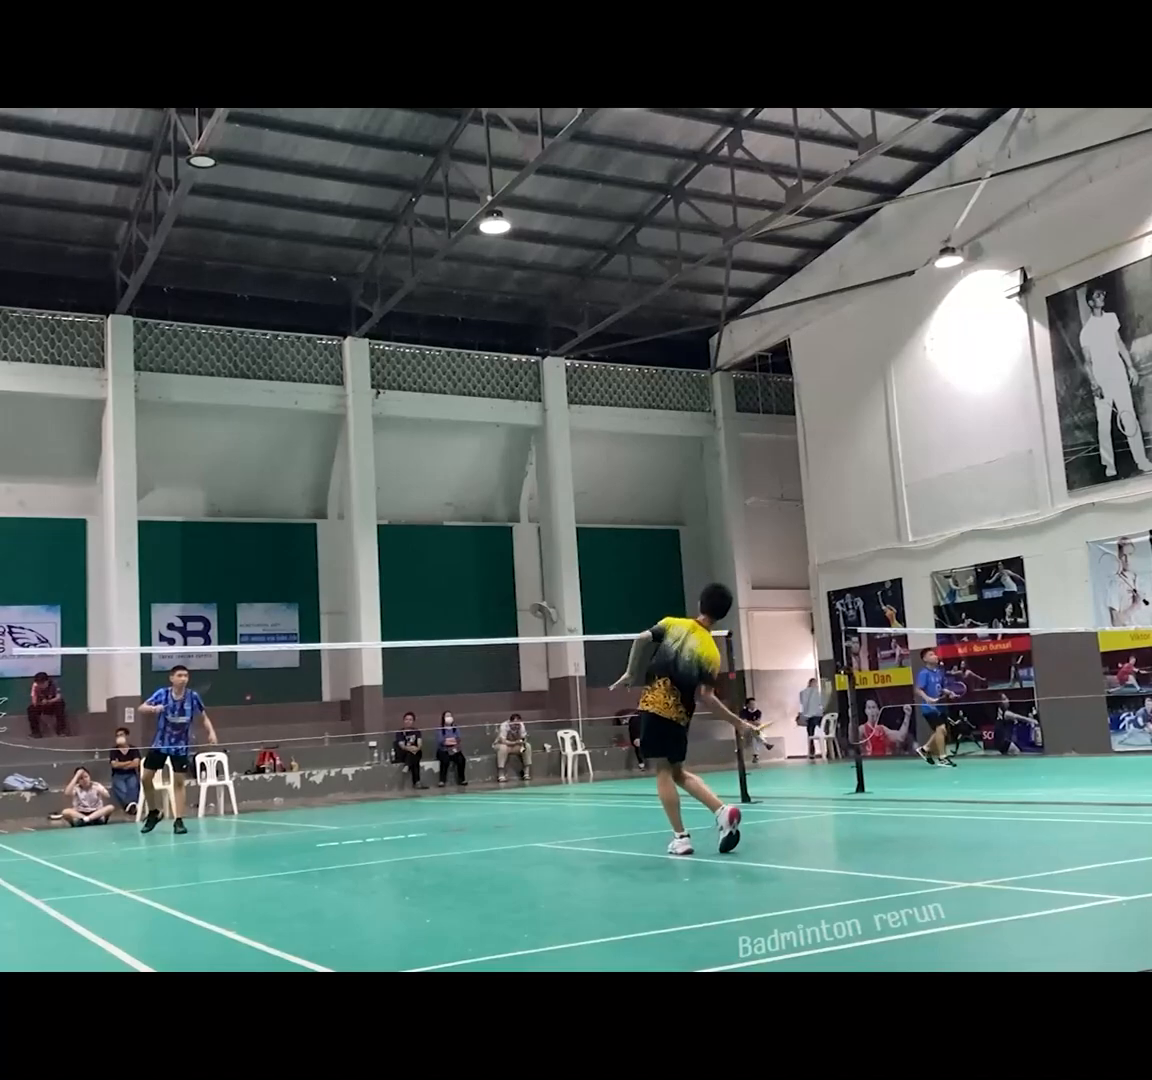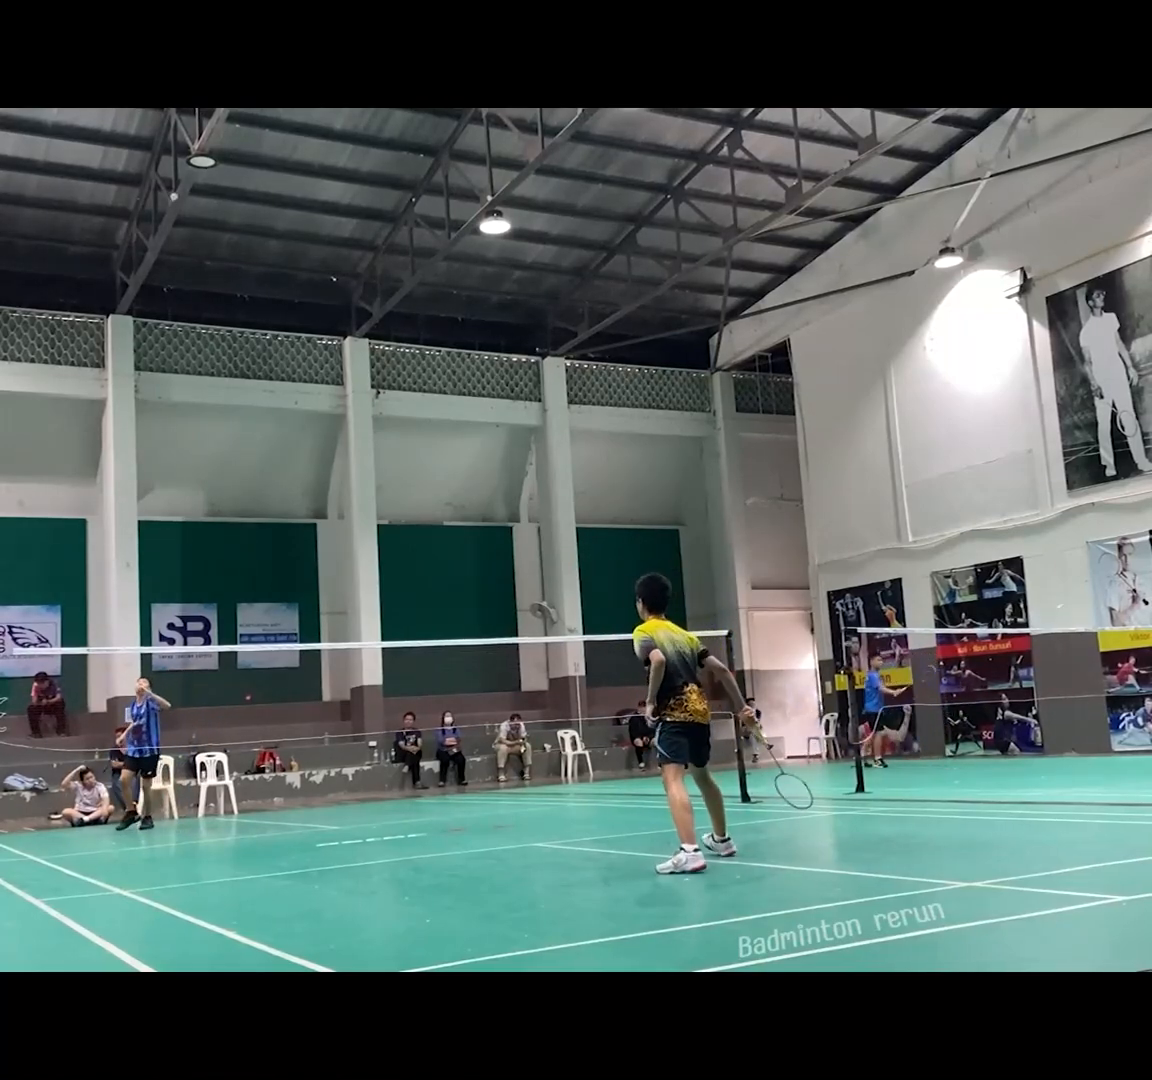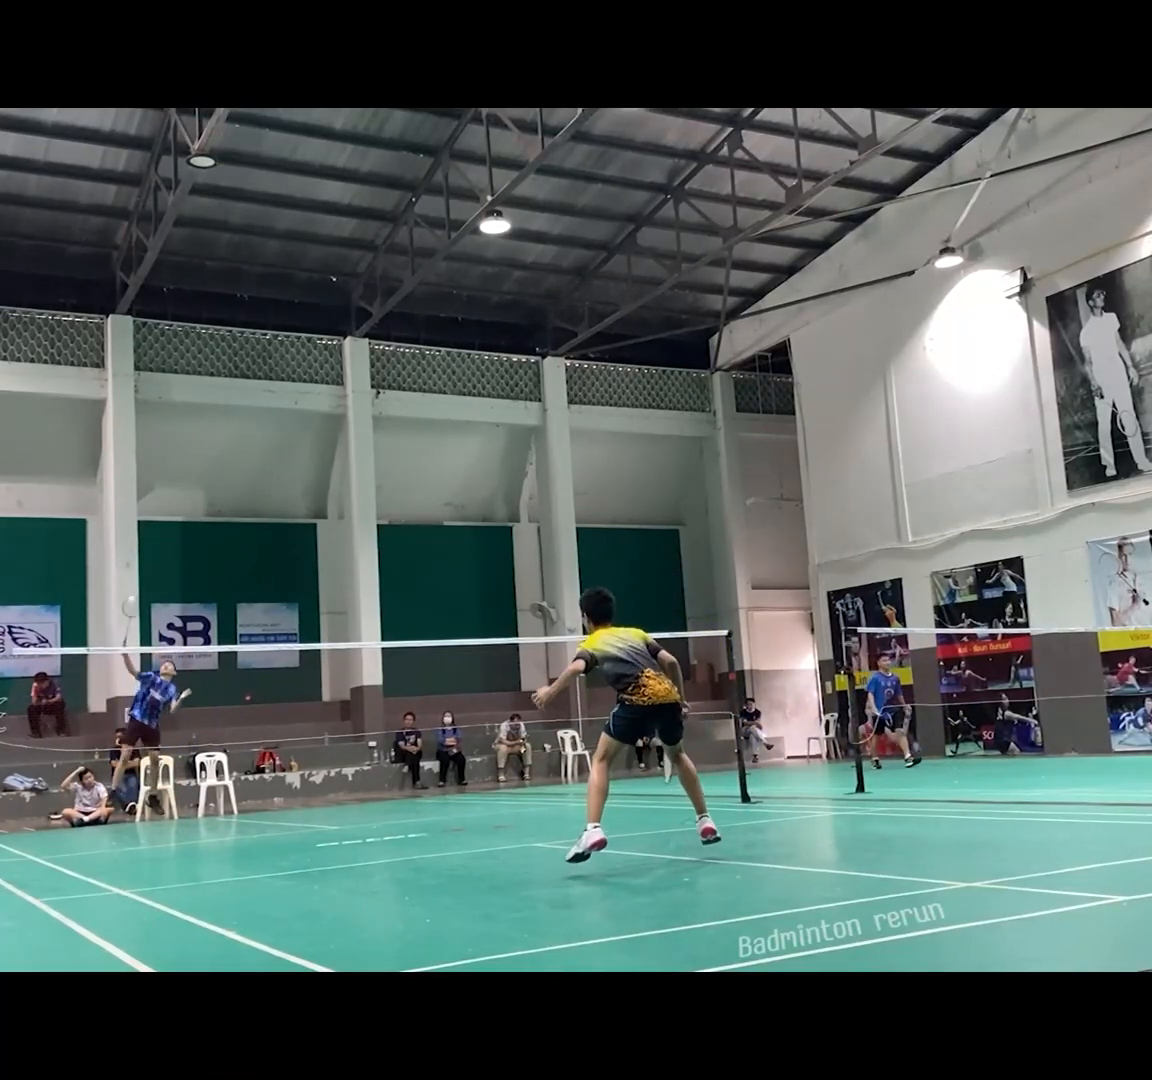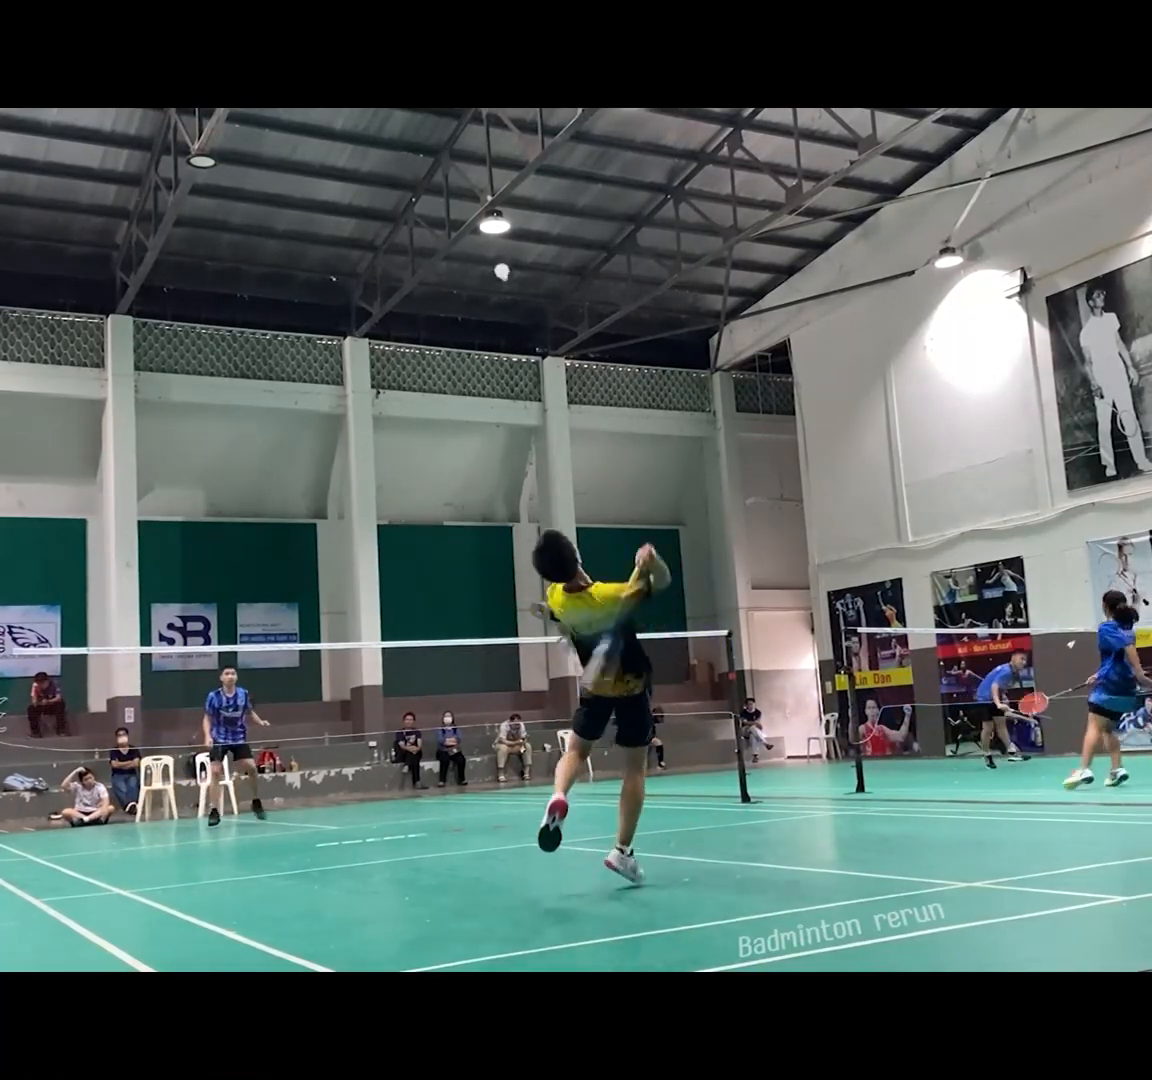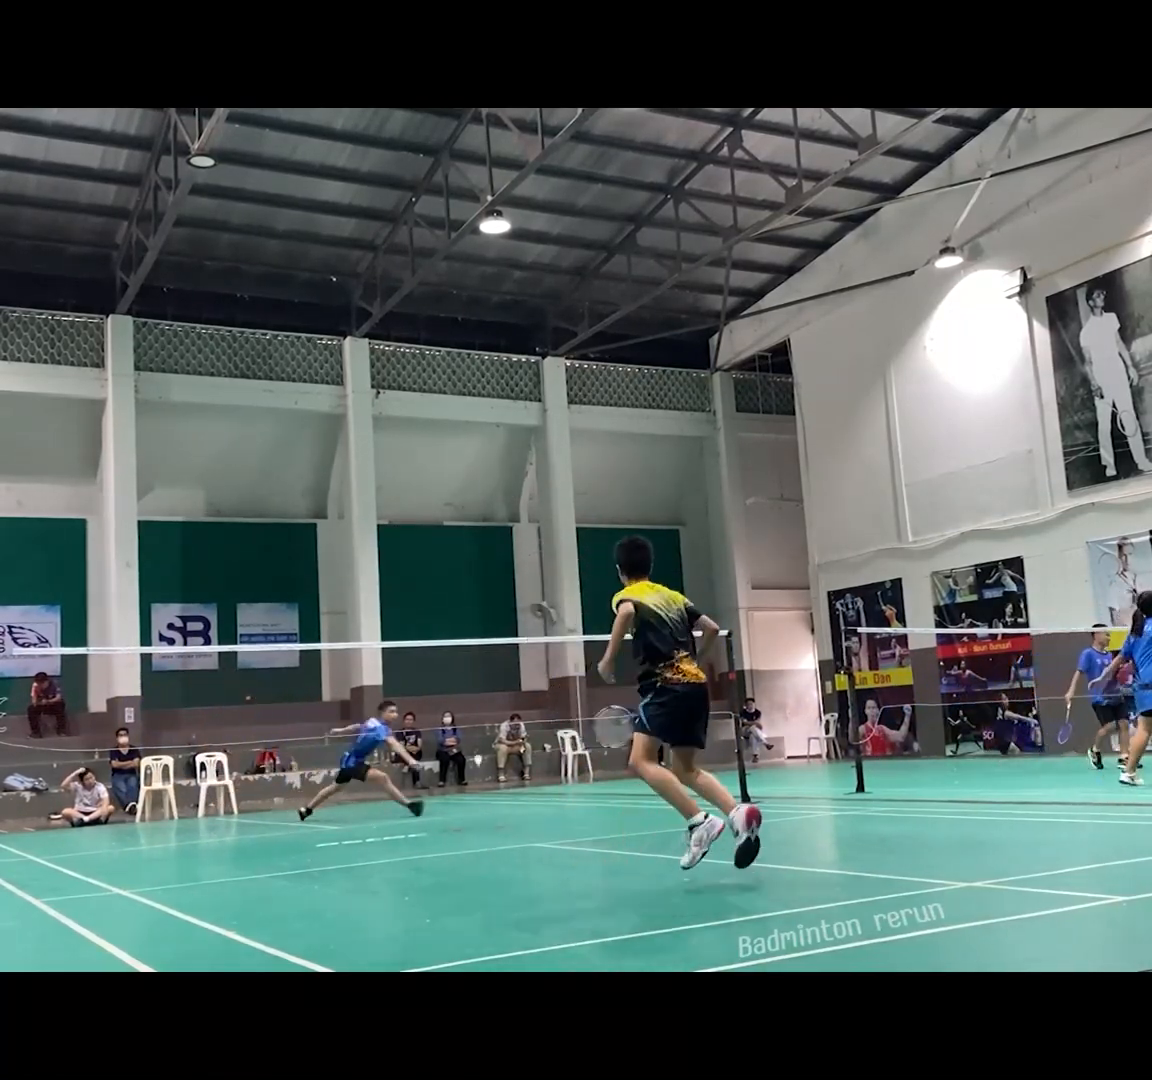
dt=1s
person 1, frame 1
left shoulder: (672, 624)
right shoulder: (711, 652)
left elbow: (642, 639)
right elbow: (706, 696)
left wrist: (631, 674)
right wrist: (737, 721)
left hip: (653, 706)
right hip: (679, 713)
left knee: (663, 773)
right knee: (678, 772)
left ankle: (681, 837)
right ankle: (724, 810)
person 1, frame 2
left shoulder: (644, 632)
right shoulder: (685, 634)
left elbow: (658, 661)
right elbow: (719, 670)
left wrist: (650, 700)
right wrist: (741, 706)
left hip: (674, 714)
right hip: (699, 711)
left knee: (673, 780)
right knee: (702, 776)
left ankle: (690, 852)
right ankle: (722, 840)
person 1, frame 3
left shoulder: (591, 644)
right shoulder: (637, 634)
left elbow: (576, 668)
right elbow: (670, 661)
left wrist: (551, 692)
right wrist: (680, 699)
left hip: (636, 700)
right hip: (666, 696)
left knee: (600, 762)
right knee: (677, 755)
left ankle: (593, 830)
right ankle: (704, 820)
person 1, frame 4
left shoulder: (556, 600)
right shoulder: (614, 596)
right elbow: (662, 581)
right wrist: (650, 562)
left hip: (595, 688)
right hip: (630, 691)
left knee: (575, 752)
right knee: (634, 771)
left ankle: (558, 797)
right ankle: (622, 852)
person 1, frame 5
left shoulder: (625, 596)
right shoulder: (674, 597)
left elbow: (625, 613)
right elbow: (711, 629)
left wrist: (608, 658)
left hip: (665, 685)
right hip: (696, 684)
left knee: (642, 762)
right knee: (687, 770)
left ankle: (700, 821)
right ankle: (739, 813)
